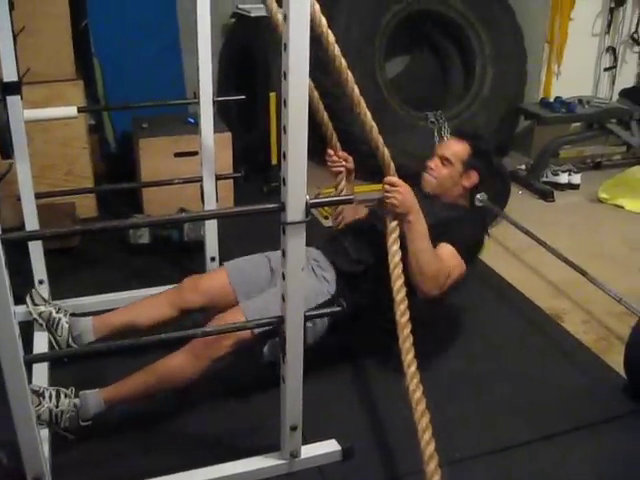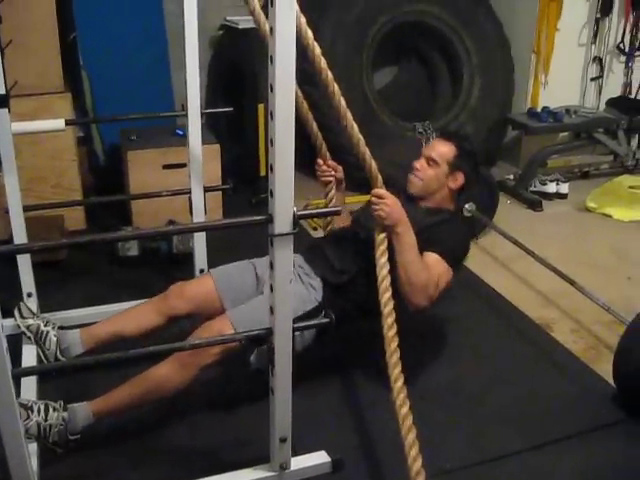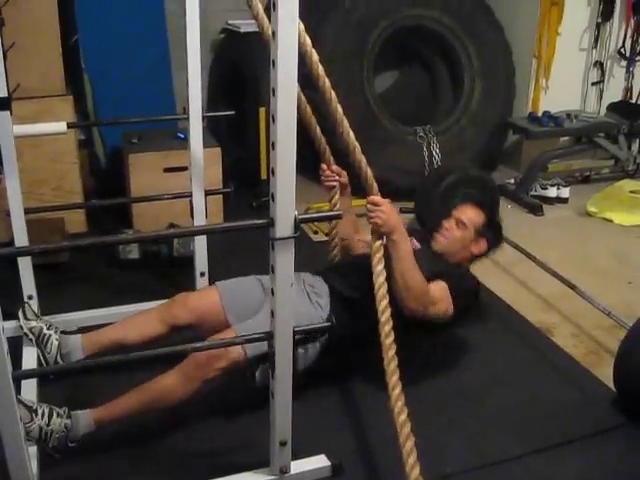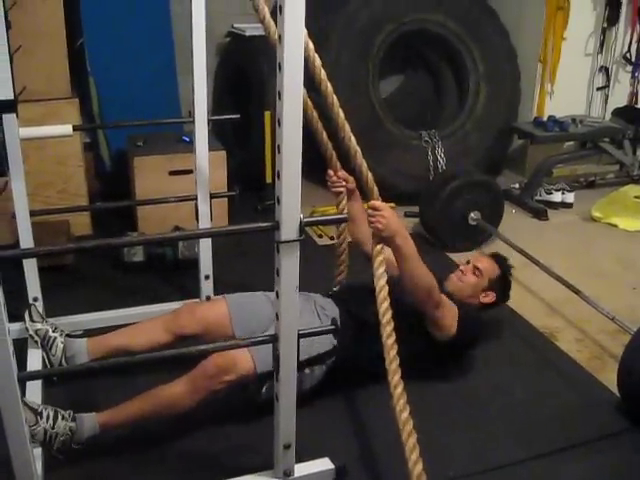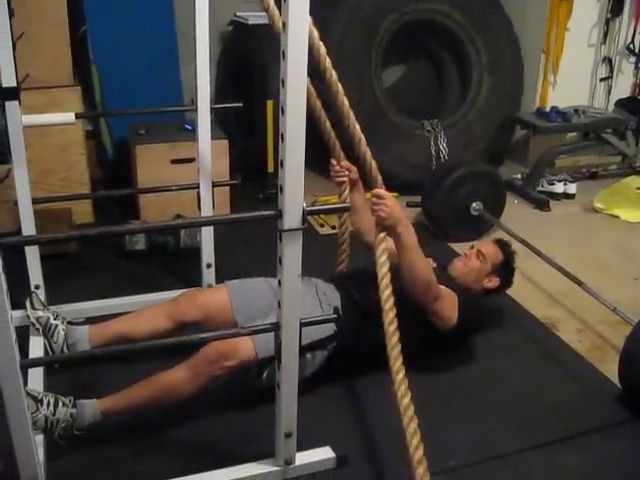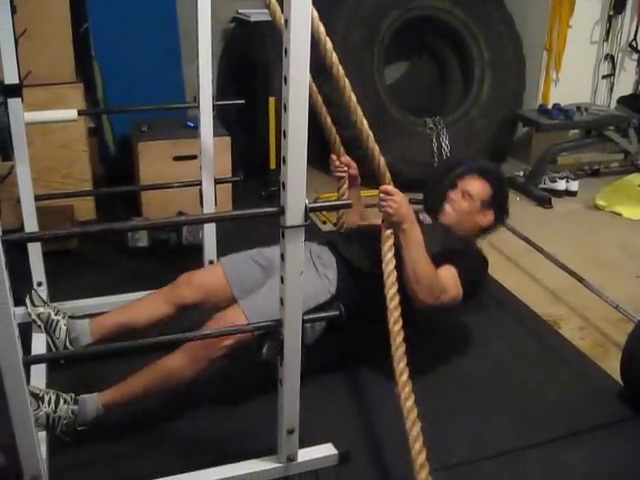
dt=0.3s
person 1, frame 1
left shoulder: (463, 225)
right shoulder: (417, 185)
left elbow: (428, 283)
left wrist: (412, 215)
right wrist: (347, 179)
left hip: (334, 288)
right hip: (312, 258)
left knee: (215, 338)
right knee: (191, 289)
left ankle: (85, 407)
right ankle: (79, 331)
person 1, frame 2
left shoulder: (449, 231)
right shoulder: (405, 196)
left elbow: (418, 293)
left wrist: (400, 225)
right wrist: (336, 189)
left hip: (318, 295)
right hip: (297, 264)
left knee: (202, 345)
right knee: (177, 297)
left ankle: (72, 420)
right ankle: (66, 344)
person 1, frame 3
left shoulder: (458, 284)
right shoulder: (423, 241)
left elbow: (415, 303)
right elbow: (353, 245)
left wrist: (396, 234)
right wrist: (344, 195)
left hip: (326, 315)
right hip: (306, 283)
left knee: (207, 359)
right knee: (182, 306)
left ankle: (74, 426)
right ankle: (69, 349)
person 1, frame 4
left shoulder: (455, 321)
right shoulder: (433, 281)
left elbow: (428, 300)
right elbow: (371, 248)
left wrist: (401, 237)
right wrist: (354, 197)
left hip: (334, 340)
right hip: (315, 305)
left knee: (215, 371)
right knee: (190, 317)
left ankle: (77, 428)
right ankle: (72, 351)
person 1, frame 5
left shoulder: (458, 306)
right shoulder: (435, 271)
left elbow: (423, 291)
right elbow: (371, 238)
left wrist: (402, 225)
right wrist: (356, 188)
left hip: (334, 324)
right hip: (317, 291)
left knee: (215, 358)
right knee: (189, 304)
left ankle: (80, 415)
right ankle: (75, 339)
person 1, frame 6
left shoulder: (467, 259)
right shoulder: (426, 215)
left elbow: (424, 292)
left wrist: (408, 225)
right wrist: (352, 185)
left hip: (331, 283)
right hip: (309, 252)
left knee: (214, 337)
right knee: (188, 286)
left ankle: (82, 409)
right ankle: (74, 333)
